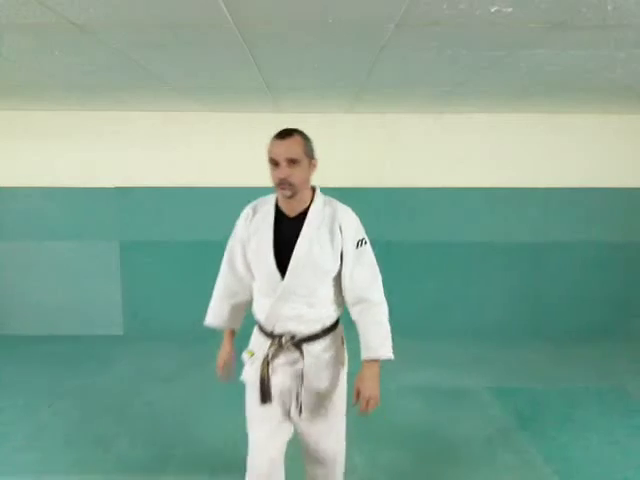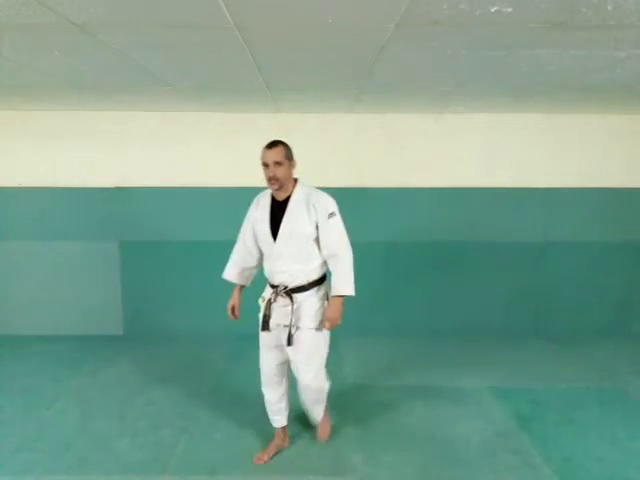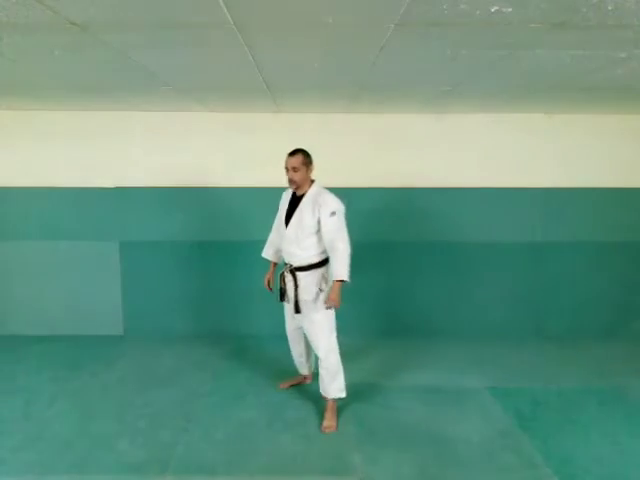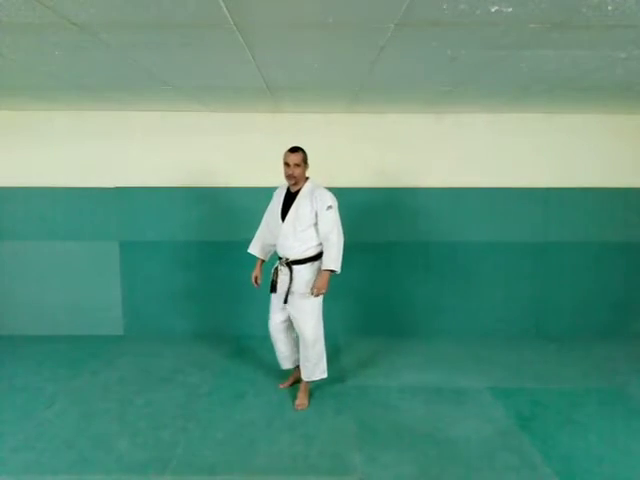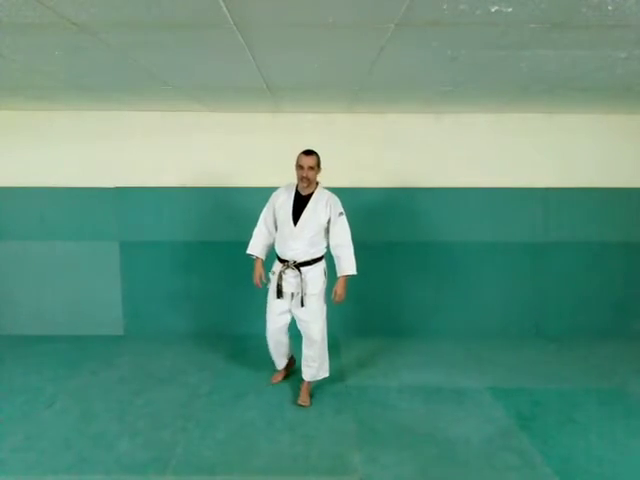
dt=1s
person 1, frame 1
left shoulder: (341, 221)
right shoulder: (253, 216)
left elbow: (366, 295)
right elbow: (234, 280)
left wrist: (370, 367)
right wrist: (228, 340)
left hip: (321, 354)
right hip: (267, 351)
left knee: (325, 450)
person 1, frame 2
left shoulder: (319, 202)
right shoulder: (260, 204)
left elbow: (339, 253)
right elbow: (247, 249)
left wrist: (337, 300)
right wrist: (237, 291)
left hip: (310, 301)
right hip: (274, 300)
left knee: (309, 374)
right knee: (271, 372)
left ankle: (321, 414)
right ankle: (281, 435)
person 1, frame 3
left shoulder: (326, 202)
right shoulder: (287, 196)
left elbow: (339, 245)
left wrist: (336, 285)
right wrist: (271, 267)
left hip: (313, 279)
right hip: (289, 277)
left knee: (323, 340)
right knee: (294, 331)
left ankle: (331, 405)
right ankle: (304, 374)
person 1, frame 4
left shoulder: (321, 197)
right shoulder: (280, 194)
left elbow: (333, 238)
right elbow: (268, 230)
left wrist: (325, 274)
right wrist: (259, 263)
left hip: (308, 272)
right hip: (283, 270)
left knee: (308, 330)
right knee: (278, 325)
left ankle: (306, 384)
right ankle: (297, 369)
person 1, frame 5
left shoulder: (330, 202)
right shoulder: (280, 196)
left elbow: (341, 242)
right elbow: (264, 229)
left wrist: (342, 279)
right wrist: (258, 261)
left hip: (311, 274)
right hip: (281, 272)
left knee: (313, 330)
right knee: (275, 327)
left ankle: (307, 382)
right ankle: (285, 363)
